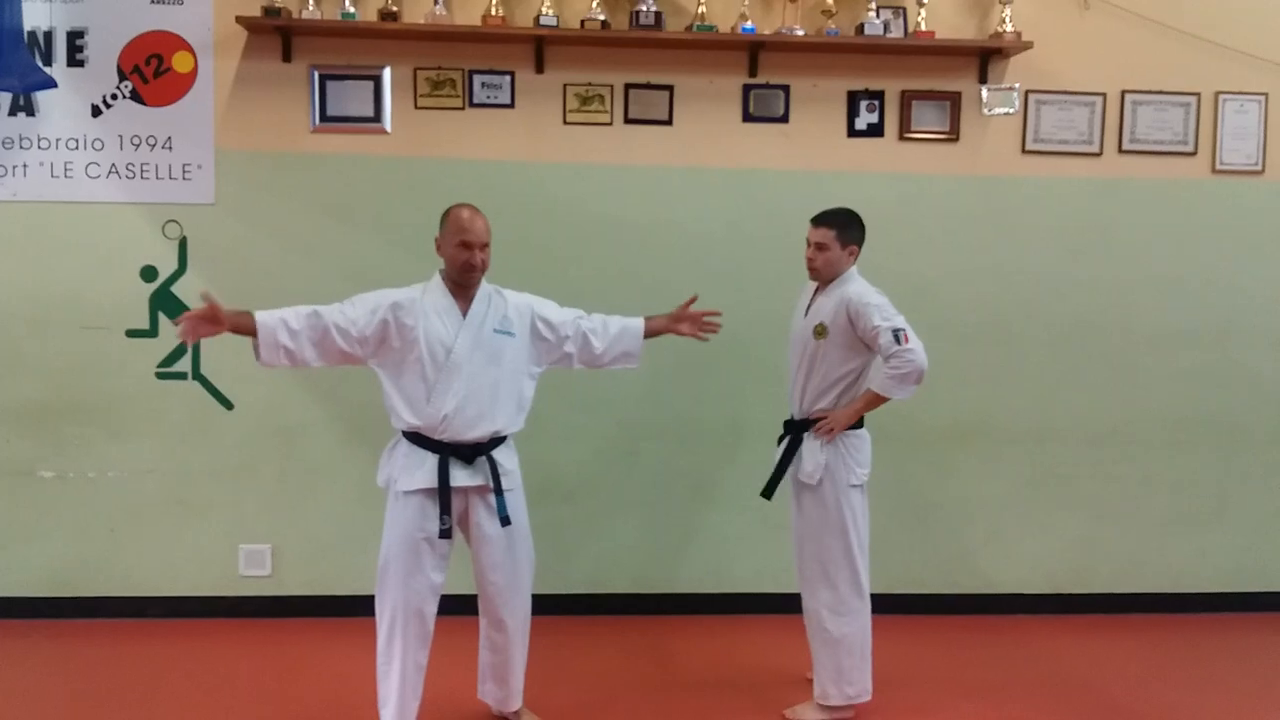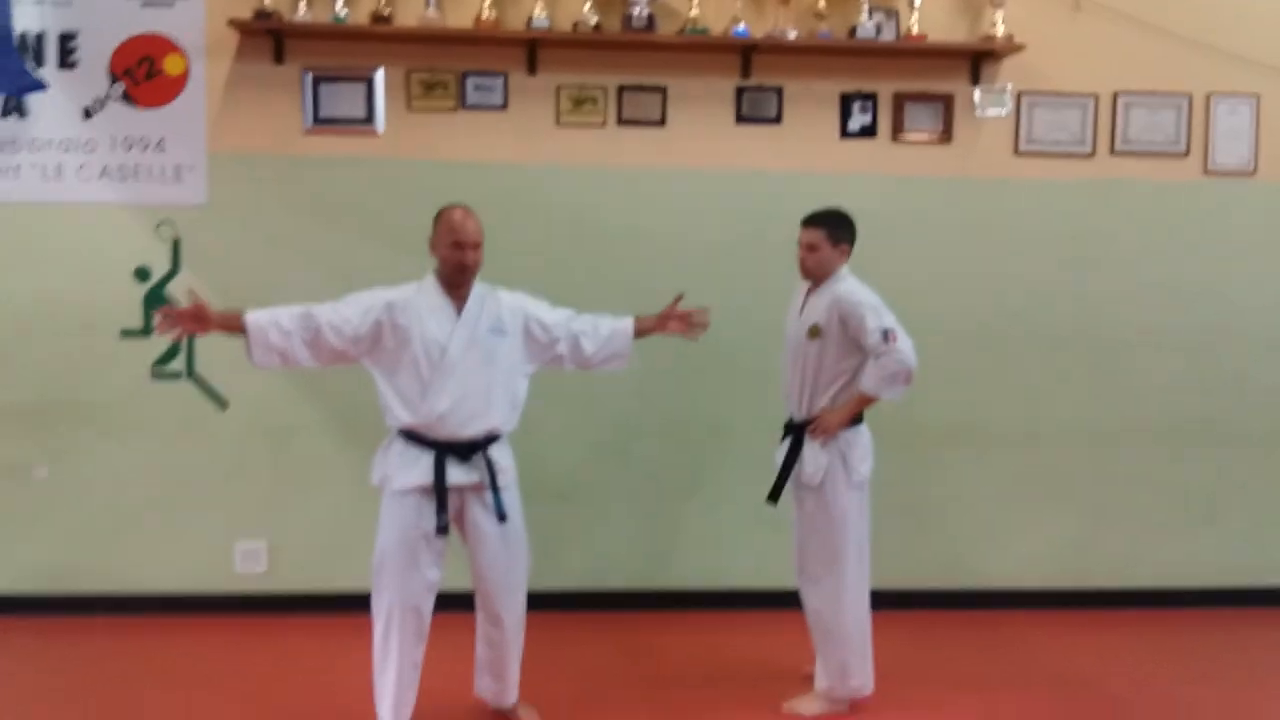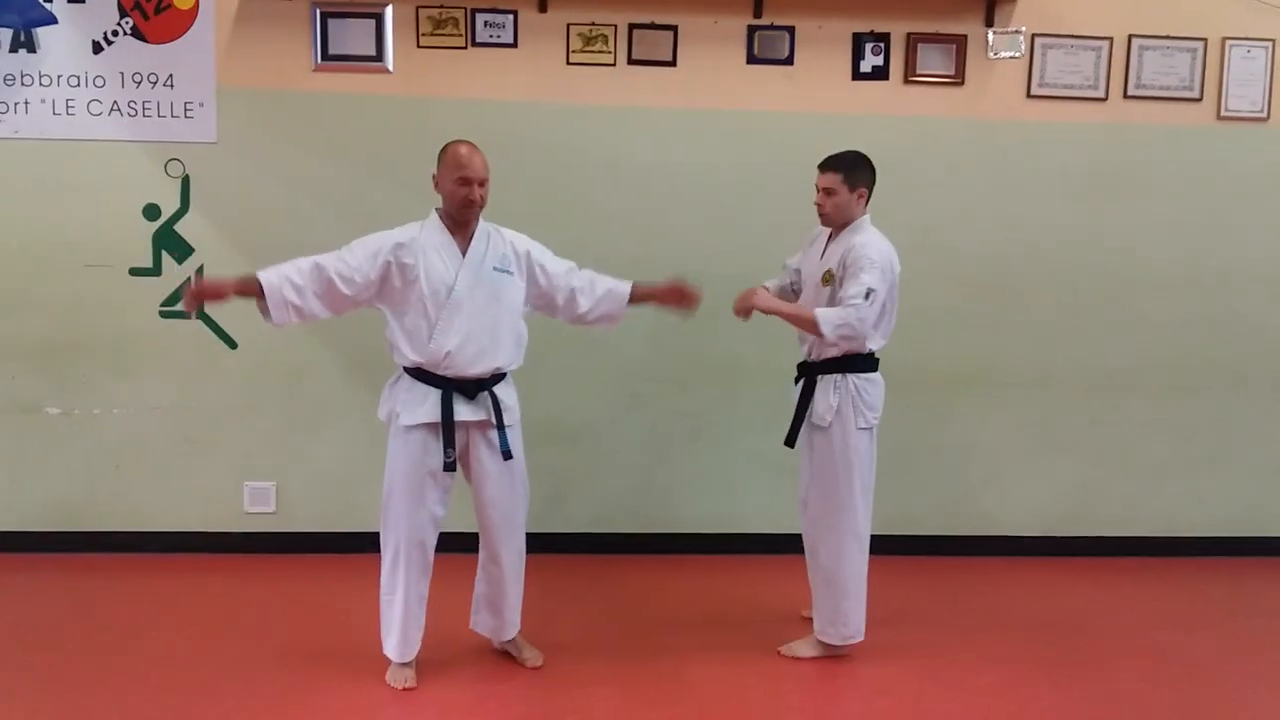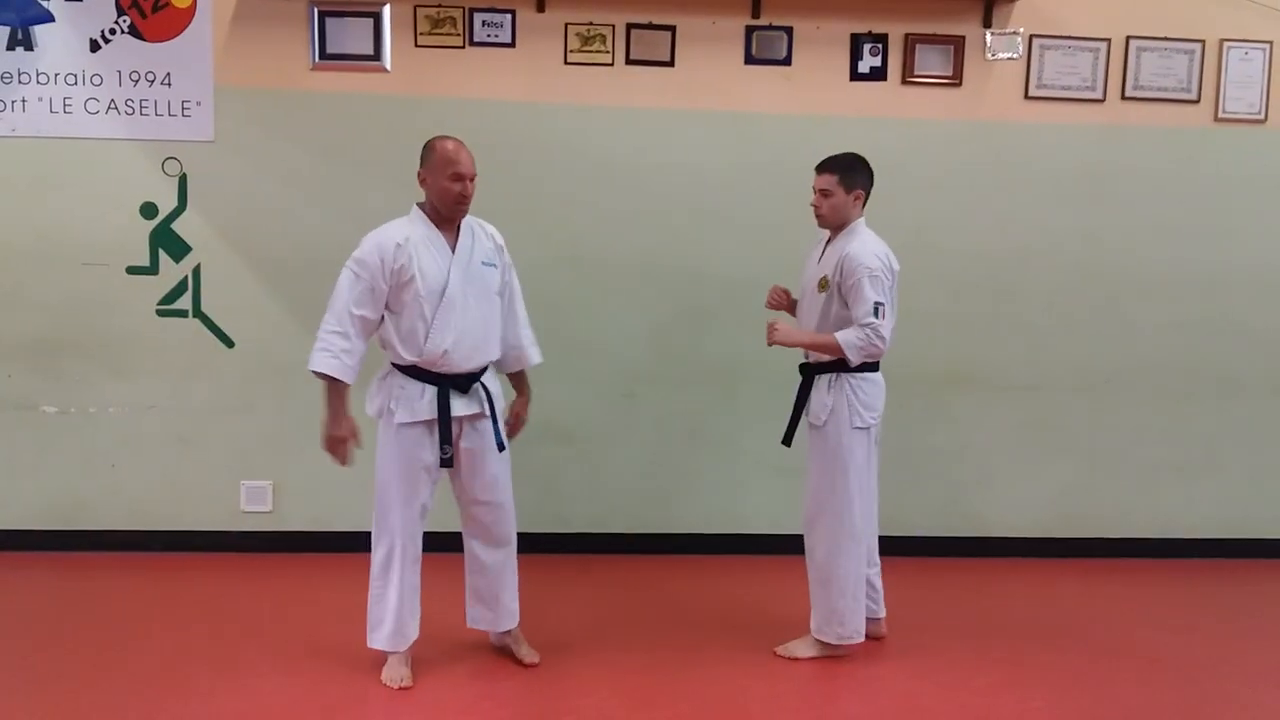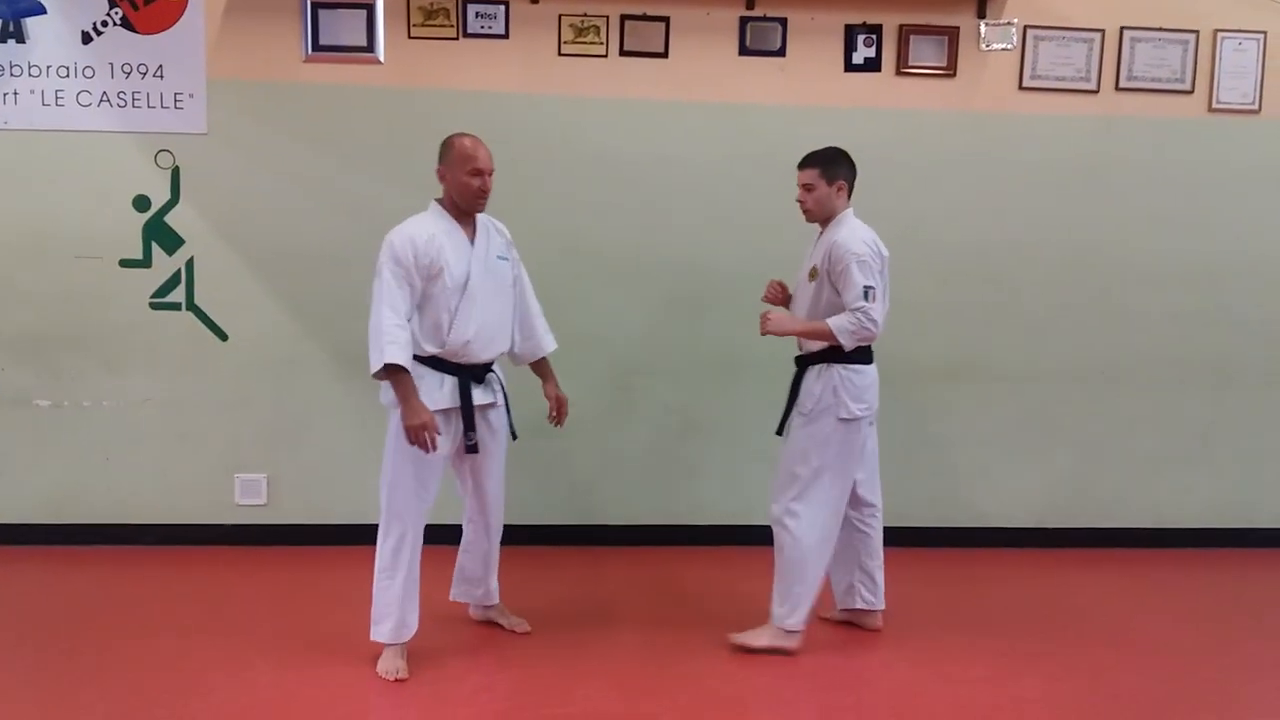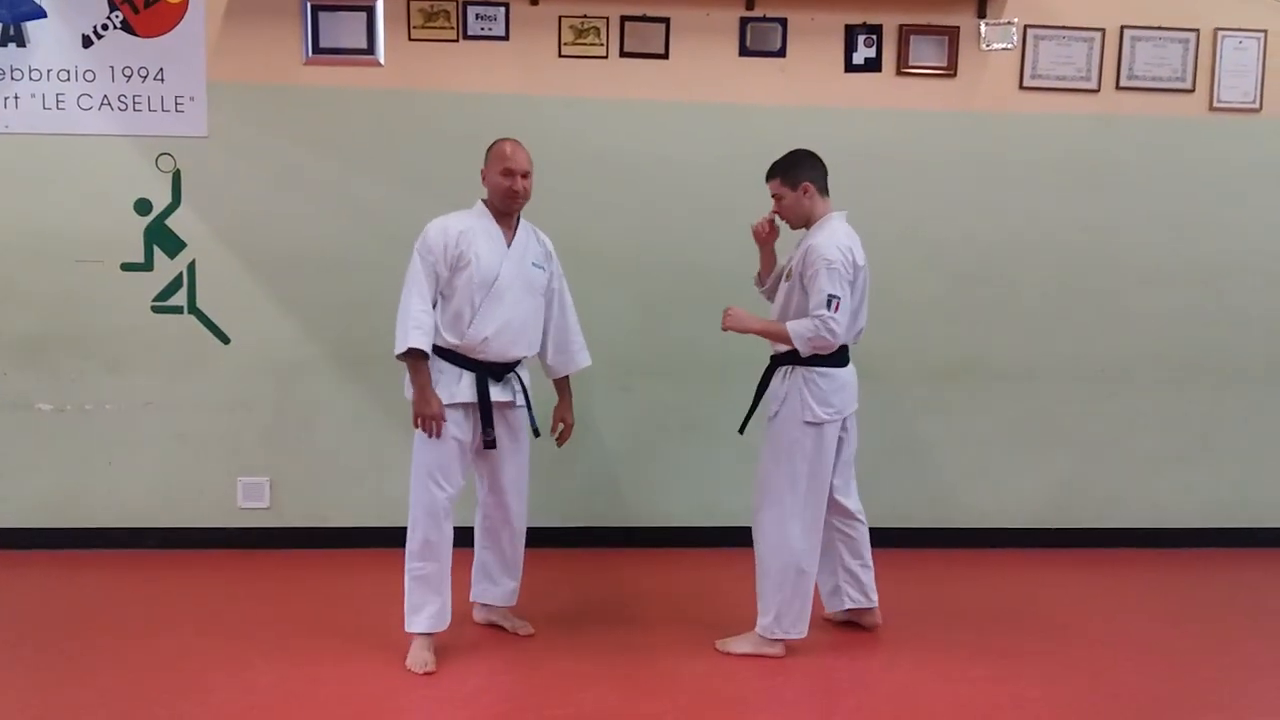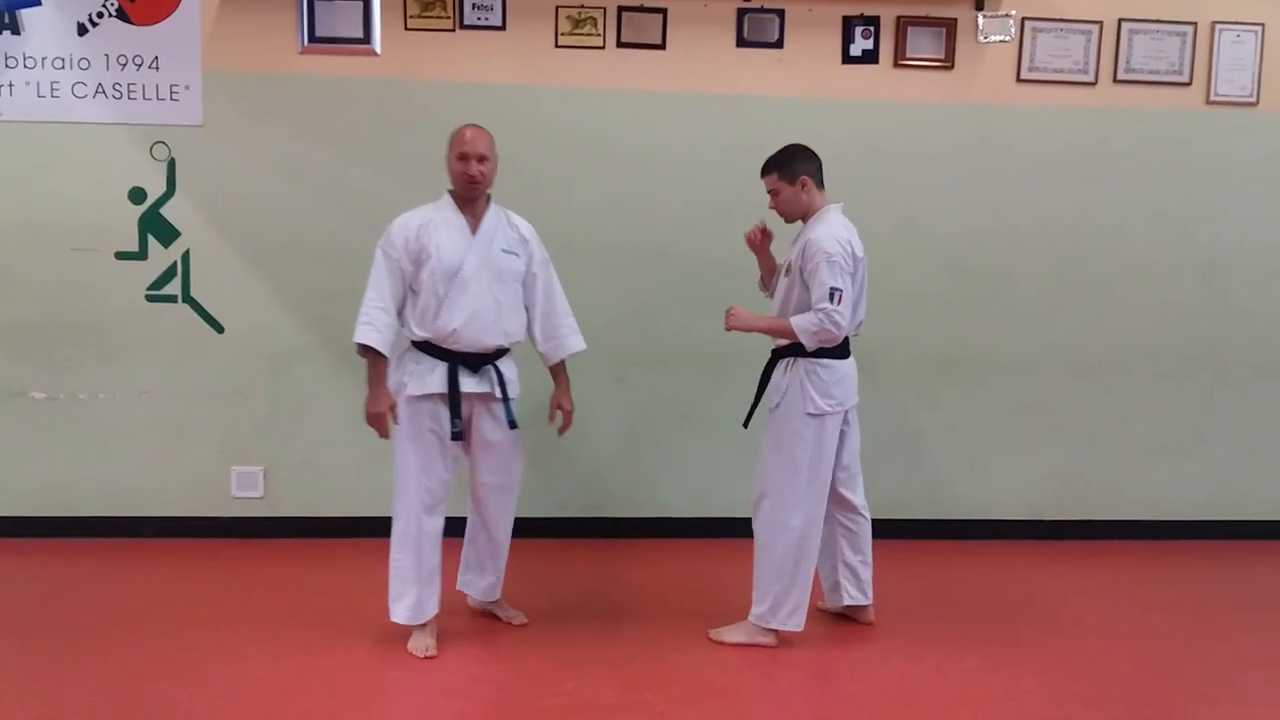
dt=0.4s
person 1, frame 1
left shoulder: (523, 312)
right shoulder: (396, 309)
left elbow: (592, 333)
right elbow: (316, 327)
left wrist: (667, 323)
right wrist: (229, 321)
left hip: (493, 471)
right hip: (422, 471)
left knee: (508, 593)
right knee: (406, 596)
person 1, frame 2
left shoulder: (515, 312)
right shoulder: (390, 309)
left elbow: (583, 334)
right elbow: (310, 326)
left wrist: (657, 323)
right wrist: (217, 321)
left hip: (487, 467)
right hip: (418, 469)
left knee: (504, 586)
right knee: (403, 592)
person 1, frame 3
left shoulder: (515, 250)
right shoulder: (398, 248)
left elbow: (577, 287)
right elbow: (321, 277)
left wrist: (653, 292)
right wrist: (233, 286)
left hip: (492, 405)
right hip: (423, 406)
left knee: (505, 526)
right knee: (409, 529)
left ankle: (504, 630)
right ankle: (401, 650)
person 1, frame 4
left shoulder: (489, 240)
right shoulder: (387, 245)
left elbow: (512, 319)
right elbow: (345, 326)
left wrist: (522, 393)
right wrist: (337, 411)
left hip: (478, 398)
right hip: (413, 401)
left knee: (494, 517)
right knee: (399, 524)
left ankle: (503, 626)
right ankle: (396, 645)
person 1, frame 5
left shoulder: (498, 236)
right shoulder: (410, 239)
left elbow: (522, 313)
right elbow: (389, 325)
left wrist: (549, 380)
right wrist: (410, 403)
left hip: (485, 389)
right hip: (429, 390)
left knee: (488, 506)
right knee: (405, 512)
left ankle: (481, 598)
right ankle: (394, 636)
person 1, frame 6
left shoulder: (540, 247)
right shoulder: (446, 233)
left elbow: (557, 326)
right elbow: (415, 312)
left wrist: (565, 397)
right wrist: (423, 388)
left hip: (508, 388)
right hip: (451, 384)
left knee: (507, 503)
right knee: (433, 503)
left ankle: (491, 601)
right ankle: (424, 628)
person 1, frame 7
left shoulder: (519, 233)
right shoulder: (411, 229)
left elbow: (547, 309)
right elbow: (381, 309)
left wrist: (561, 384)
right wrist: (377, 386)
left hip: (493, 378)
right hip: (429, 378)
left knee: (498, 494)
right knee: (420, 496)
left ankle: (484, 592)
right ankle: (420, 615)
person 2, frame 1
left shoulder: (859, 300)
right shoulder: (813, 292)
left elbow: (910, 360)
left wrist: (853, 410)
right wrist: (803, 426)
left hip: (834, 447)
right hip: (808, 444)
left knee: (835, 570)
right knee: (820, 565)
right ankle: (840, 668)
person 2, frame 2
left shoulder: (852, 299)
right shoulder: (806, 293)
left elbow: (899, 359)
left wrist: (845, 412)
left hip: (836, 447)
right hip: (807, 442)
left knee: (836, 566)
right knee: (817, 563)
right ankle: (839, 664)
person 2, frame 3
left shoulder: (870, 251)
right shoulder: (821, 240)
left elbow: (850, 322)
right elbow: (789, 282)
left wrist: (775, 307)
right wrist: (759, 295)
left hip: (848, 389)
right hip: (821, 385)
left knee: (837, 510)
right knee: (820, 504)
left ankle: (836, 631)
right ankle: (838, 604)
person 2, frame 4
left shoulder: (864, 256)
right shoulder: (828, 246)
left elbow: (871, 340)
left wrist: (797, 337)
right wrist: (791, 306)
left hip: (847, 391)
right hip: (832, 389)
left knee: (836, 513)
right knee: (851, 509)
left ankle: (836, 632)
right ankle: (866, 612)
person 2, frame 5
left shoulder: (851, 243)
right shoulder: (833, 239)
left elbow: (865, 321)
left wrist: (792, 325)
right wrist: (791, 301)
left hip: (836, 382)
right hip: (839, 380)
left knee: (799, 503)
right knee: (855, 497)
left ankle: (786, 623)
right ankle: (864, 604)
person 2, frame 6
left shoulder: (826, 248)
right shoulder: (828, 238)
left elbow: (824, 331)
right elbow: (783, 295)
left wrist: (751, 325)
right wrist: (766, 251)
left hip: (808, 385)
right hip: (826, 382)
left knee: (786, 509)
right knee: (835, 498)
left ankle: (773, 632)
right ankle: (859, 603)
person 2, frame 7
left shoulder: (825, 240)
right shoulder: (824, 231)
left elbow: (828, 324)
right elbow: (786, 292)
left wrist: (755, 324)
right wrist: (763, 255)
left hip: (810, 378)
right hip: (827, 375)
left knee: (785, 500)
right knee: (839, 492)
left ankle: (767, 621)
right ankle: (854, 598)
